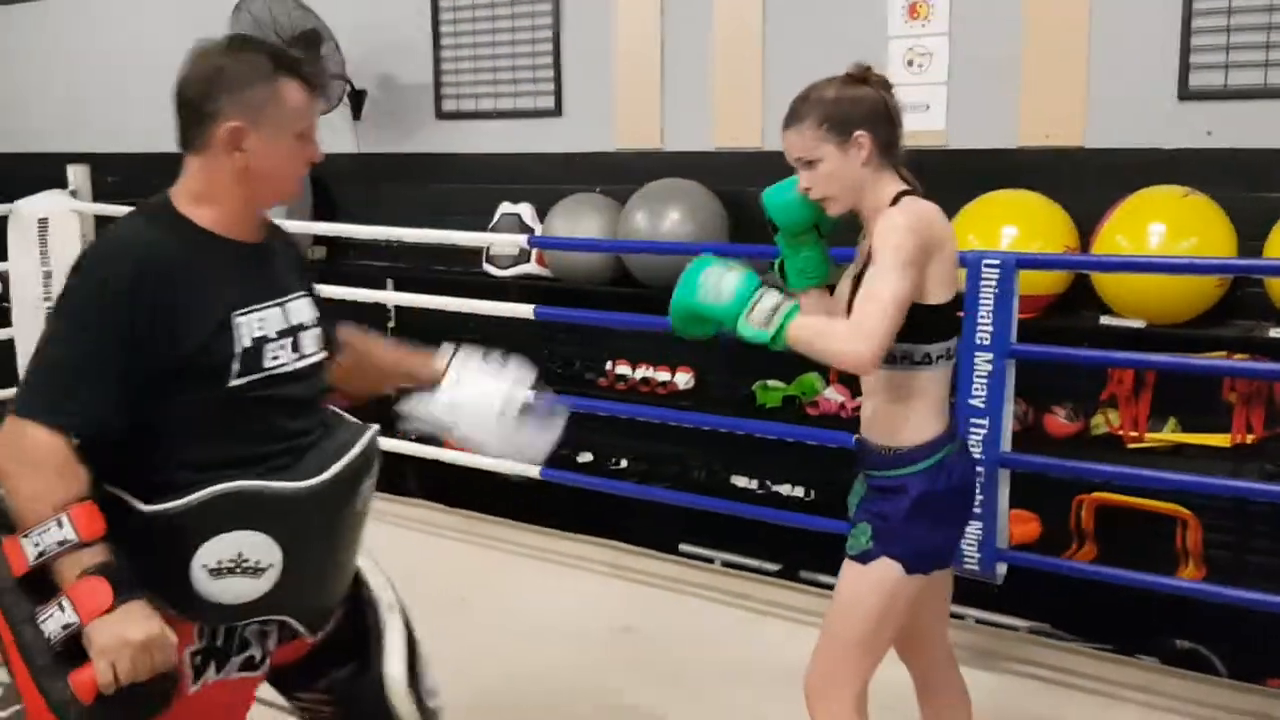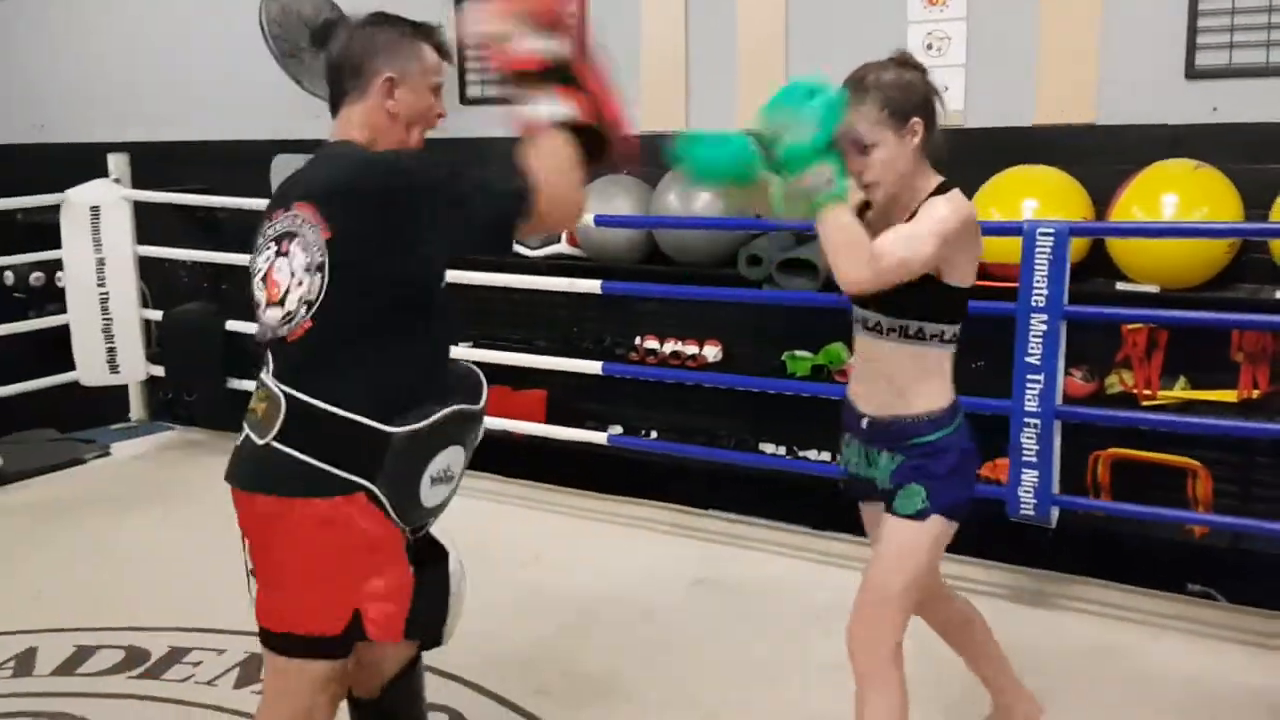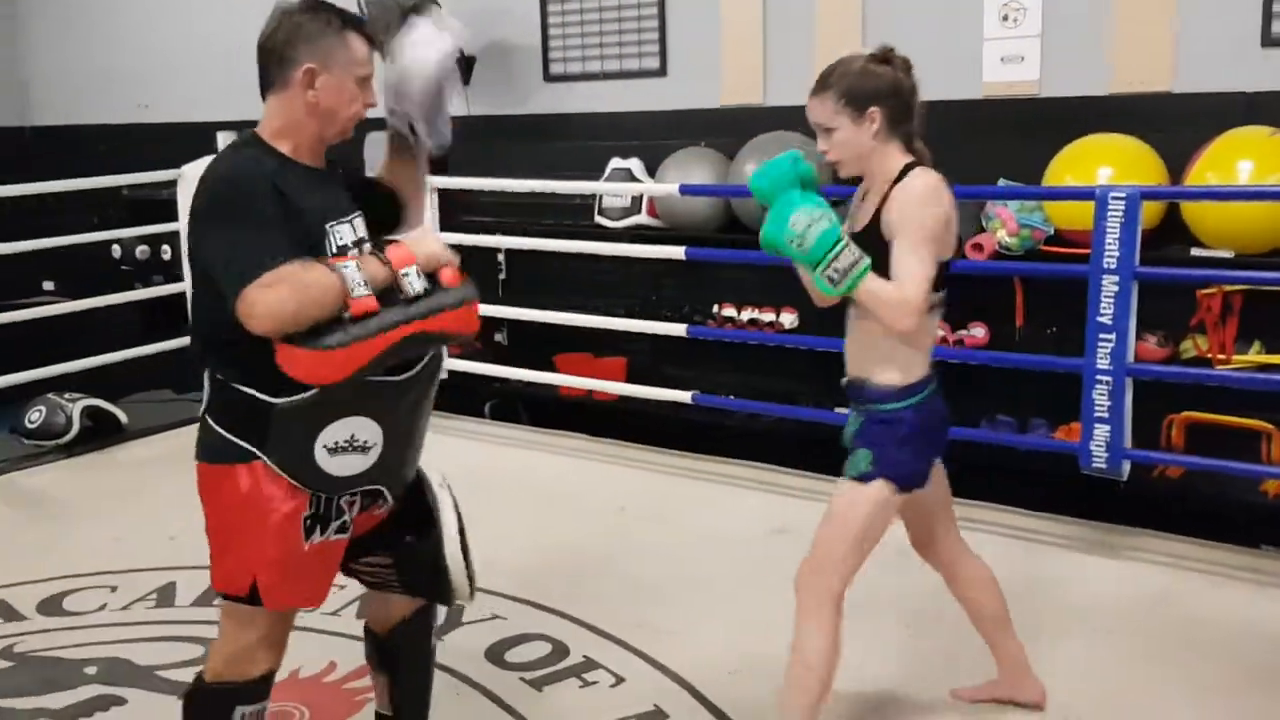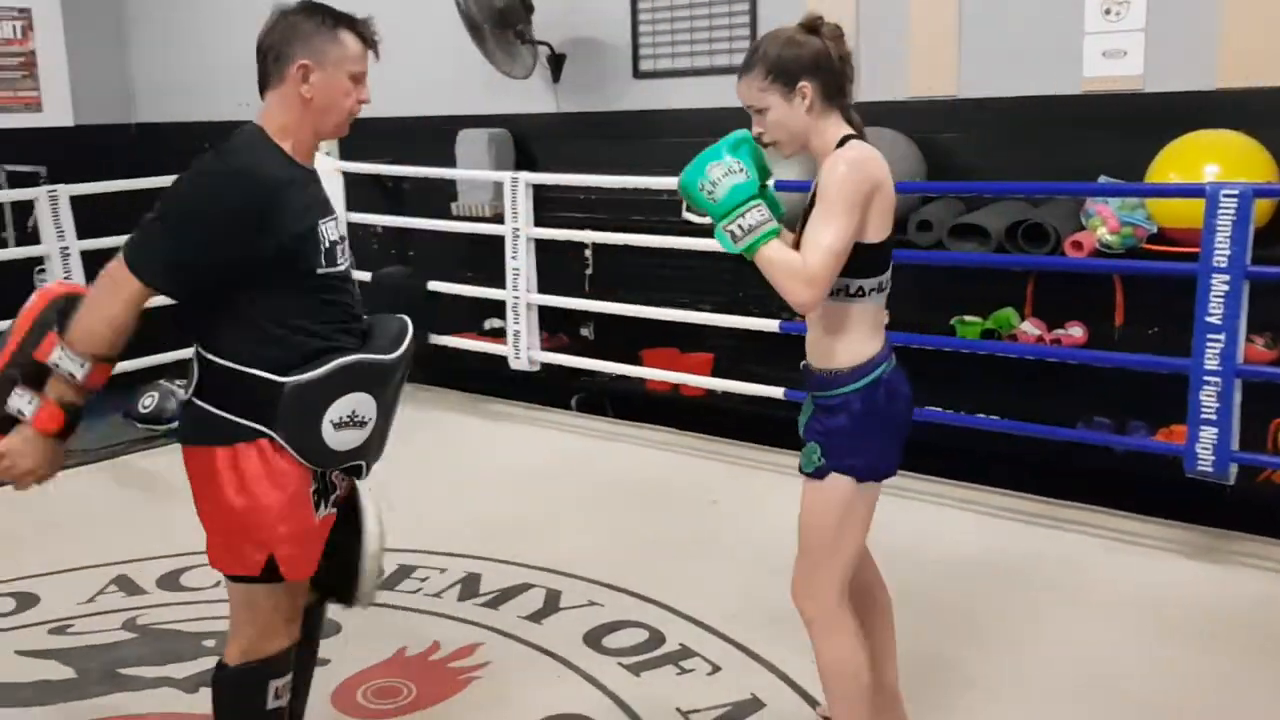
dt=1s
person 1, frame 1
left shoulder: (274, 247)
right shoulder: (132, 268)
left elbow: (329, 353)
left wrist: (441, 377)
right wrist: (99, 593)
left hip: (305, 569)
right hip: (180, 594)
person 1, frame 2
left shoulder: (306, 190)
right shoulder: (386, 182)
right elbow: (552, 208)
right wrist: (545, 75)
left hip: (319, 467)
right hip: (327, 485)
left knee: (388, 645)
person 1, frame 3
left shoulder: (325, 172)
right shoulder: (239, 184)
left elbow: (392, 204)
right elbow: (269, 305)
left wrist: (413, 130)
right wrist: (395, 262)
left hip: (354, 449)
right hip: (269, 463)
left knee: (408, 592)
right knee: (250, 649)
person 1, frame 4
left shoulder: (290, 173)
right shoulder: (233, 178)
right elbow: (121, 289)
left hip: (305, 439)
right hip: (255, 442)
left knee: (305, 598)
right knee: (266, 625)
person 2, frame 1
left shoulder: (910, 222)
right shoulder: (885, 227)
left elbow: (861, 349)
right elbow: (833, 332)
left wrist: (748, 304)
right wrist: (801, 246)
left hip: (912, 483)
right hip: (918, 475)
right knee: (926, 656)
person 2, frame 2
left shoulder: (949, 214)
right shoulder: (869, 199)
left elbow: (857, 271)
left wrist: (814, 165)
left hip: (925, 449)
right hip: (866, 437)
left knee: (872, 638)
right knee: (921, 593)
person 2, frame 3
left shoulder: (920, 192)
right shoulder: (872, 191)
left elbow: (905, 317)
right elbow: (825, 296)
left wrist: (829, 251)
right wrist: (798, 222)
left hip: (895, 415)
right hip: (890, 408)
left knee: (817, 588)
right knee: (940, 545)
person 2, frame 4
left shoulder: (851, 164)
right shoulder: (842, 163)
left elbow: (807, 289)
right elbow: (804, 267)
left wrist: (739, 212)
right wrist: (760, 205)
left hip: (853, 401)
right hip: (857, 392)
left knee: (818, 593)
right knee: (847, 562)
